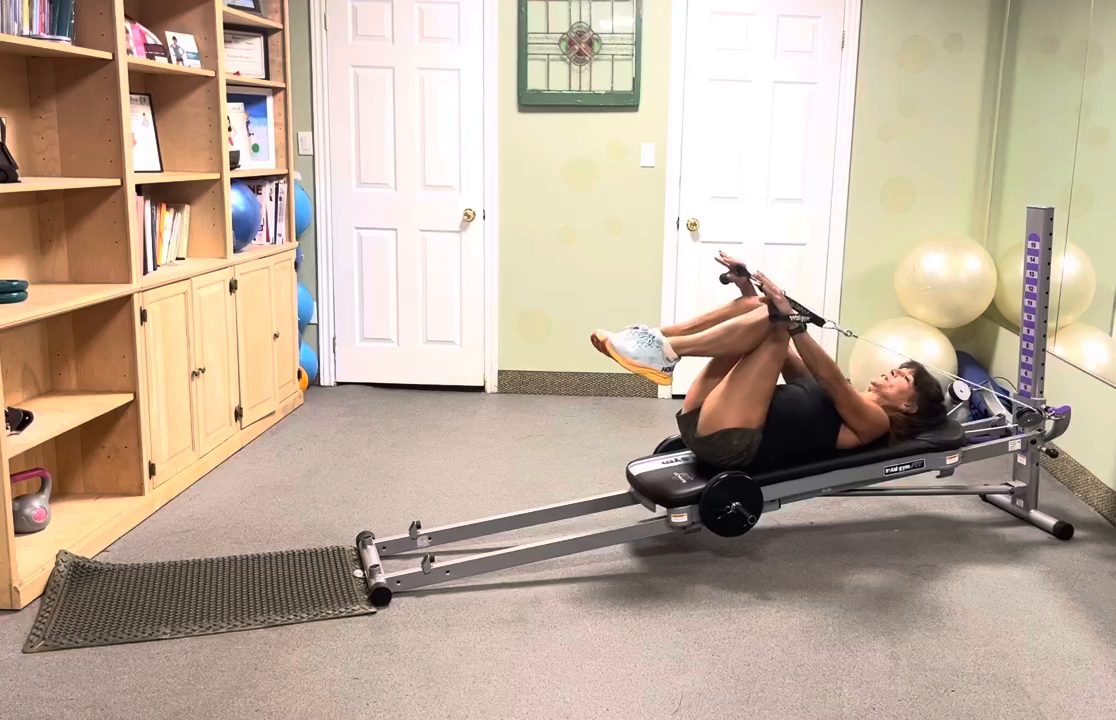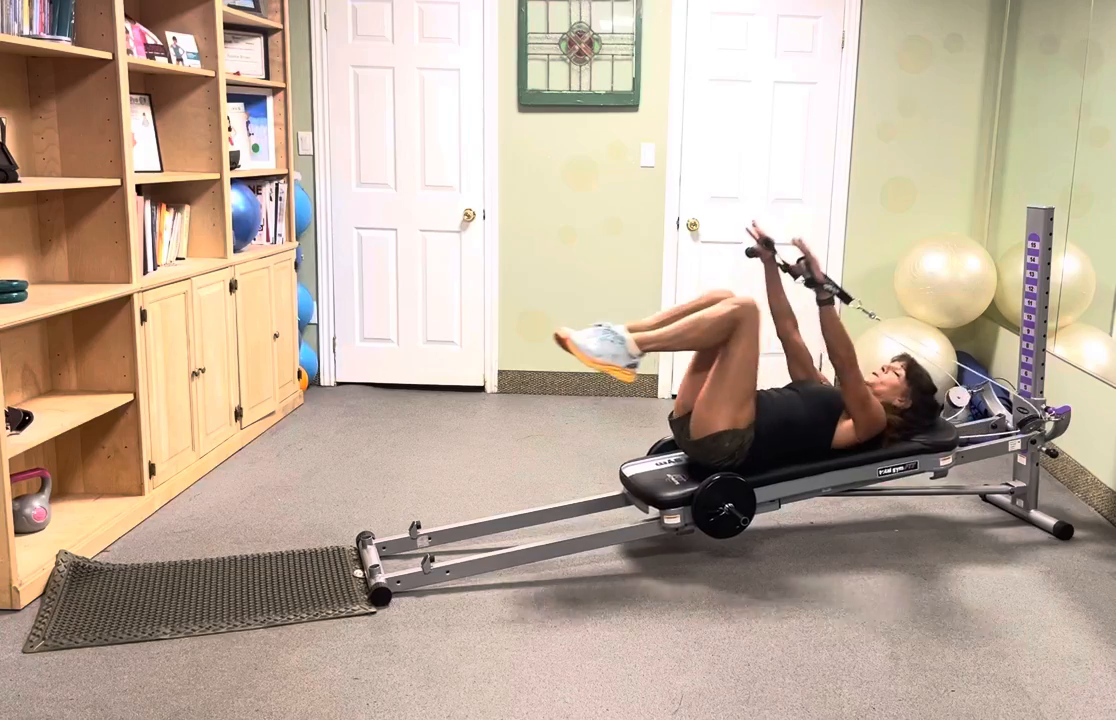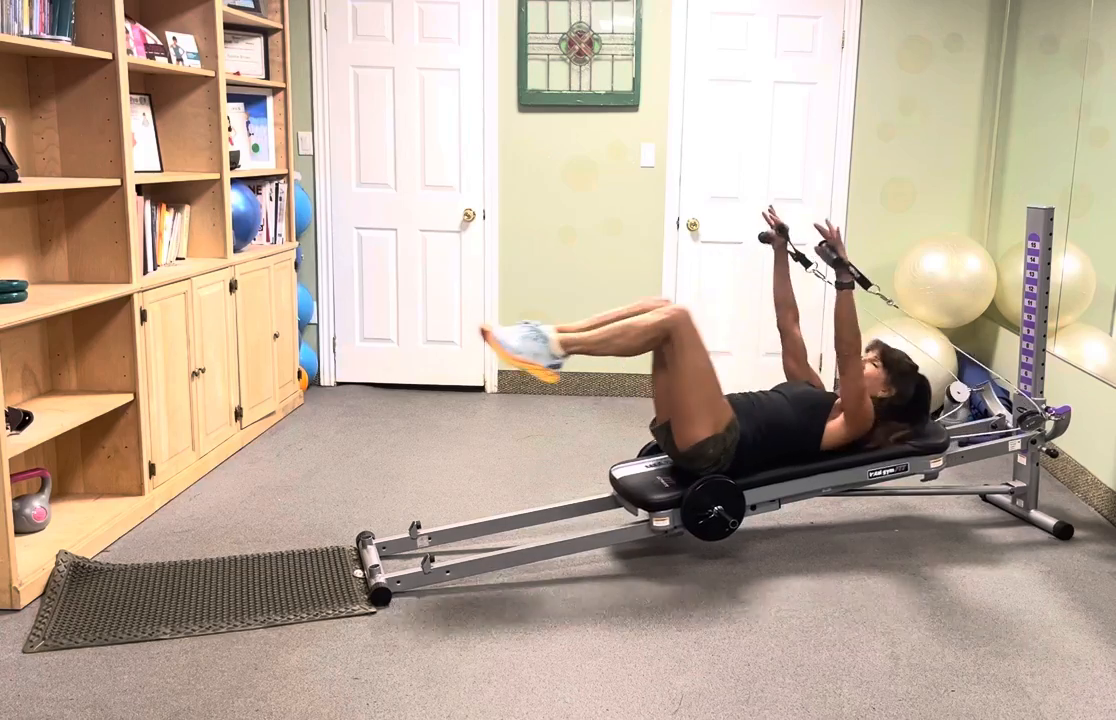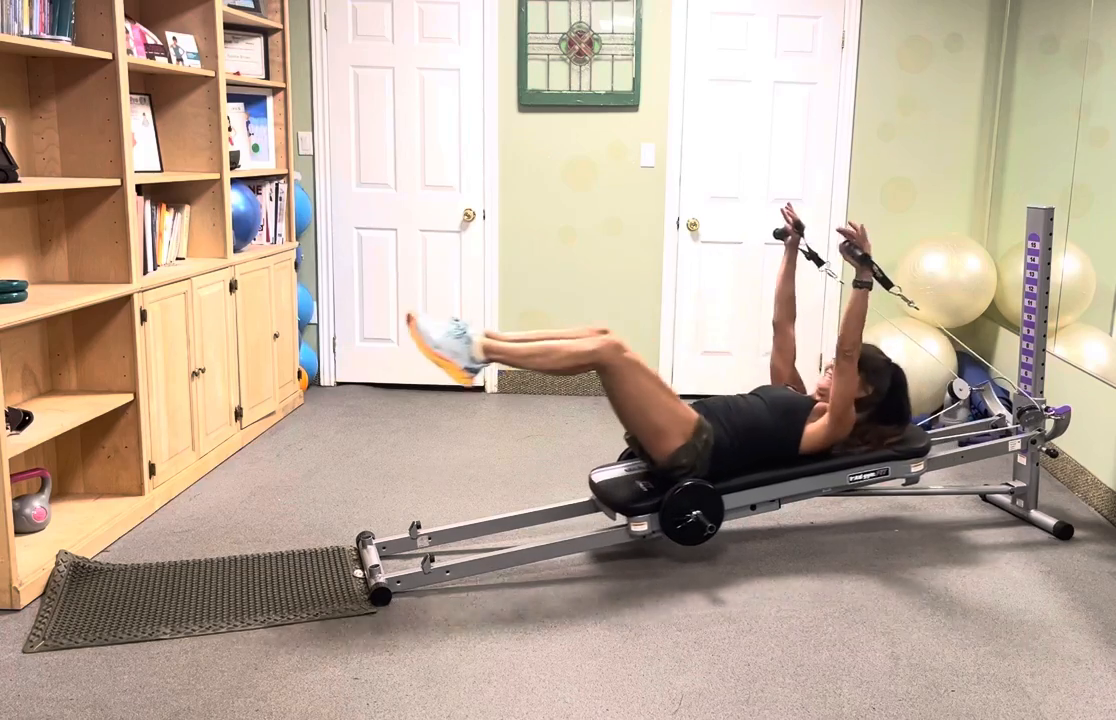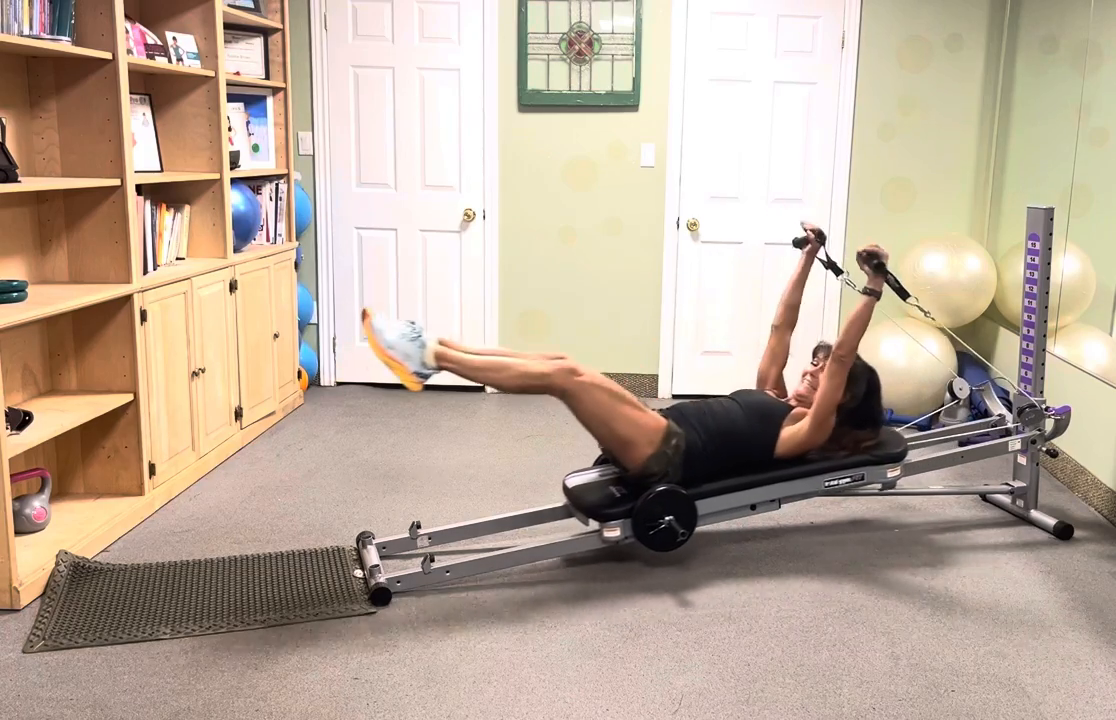
dt=0.2s
person 1, frame 1
left shoulder: (874, 423)
right shoulder: (835, 398)
left elbow: (833, 378)
right elbow: (784, 355)
left wrist: (791, 321)
right wrist: (748, 287)
left hip: (729, 440)
right hip: (701, 421)
left knee: (773, 324)
right knee: (757, 308)
left ankle: (665, 350)
right ankle: (658, 343)
person 1, frame 2
left shoulder: (868, 422)
right shoulder: (826, 395)
left elbow: (846, 363)
right elbow: (790, 335)
left wrist: (823, 295)
right wrist: (769, 266)
left hip: (725, 442)
right hip: (695, 423)
left knee: (743, 310)
right knee: (724, 300)
left ankle: (629, 347)
right ankle: (623, 339)
person 1, frame 3
left shoulder: (857, 422)
right shoulder: (812, 392)
left elbow: (846, 349)
right elbow: (789, 325)
left wrist: (843, 277)
right wrist: (780, 253)
left hip: (715, 447)
right hip: (683, 431)
left knee: (674, 320)
right knee: (662, 307)
left ankle: (556, 347)
right ankle: (555, 341)
person 1, frame 4
left shoulder: (837, 426)
right shoulder: (792, 393)
left elbow: (847, 350)
right elbow: (782, 322)
left wrist: (861, 278)
right wrist: (792, 249)
left hip: (693, 453)
right hip: (681, 436)
left knee: (607, 348)
right knee: (599, 337)
left ankle: (479, 351)
right ankle: (482, 344)
person 1, frame 5
left shoulder: (813, 432)
right shoulder: (773, 401)
left elbow: (842, 359)
right elbow: (781, 327)
left wrist: (871, 290)
right wrist: (808, 259)
left hip: (670, 455)
right hip: (660, 438)
left knee: (562, 373)
right knee: (557, 363)
left ankle: (431, 357)
right ankle: (435, 350)
